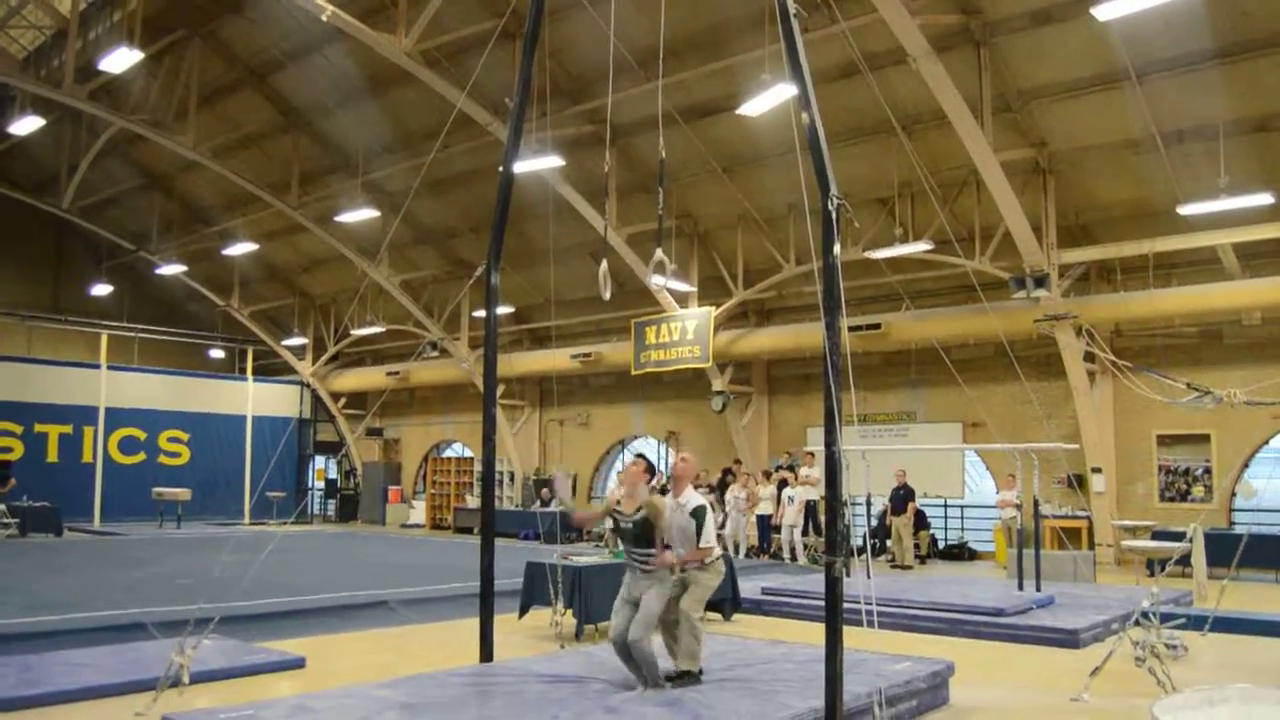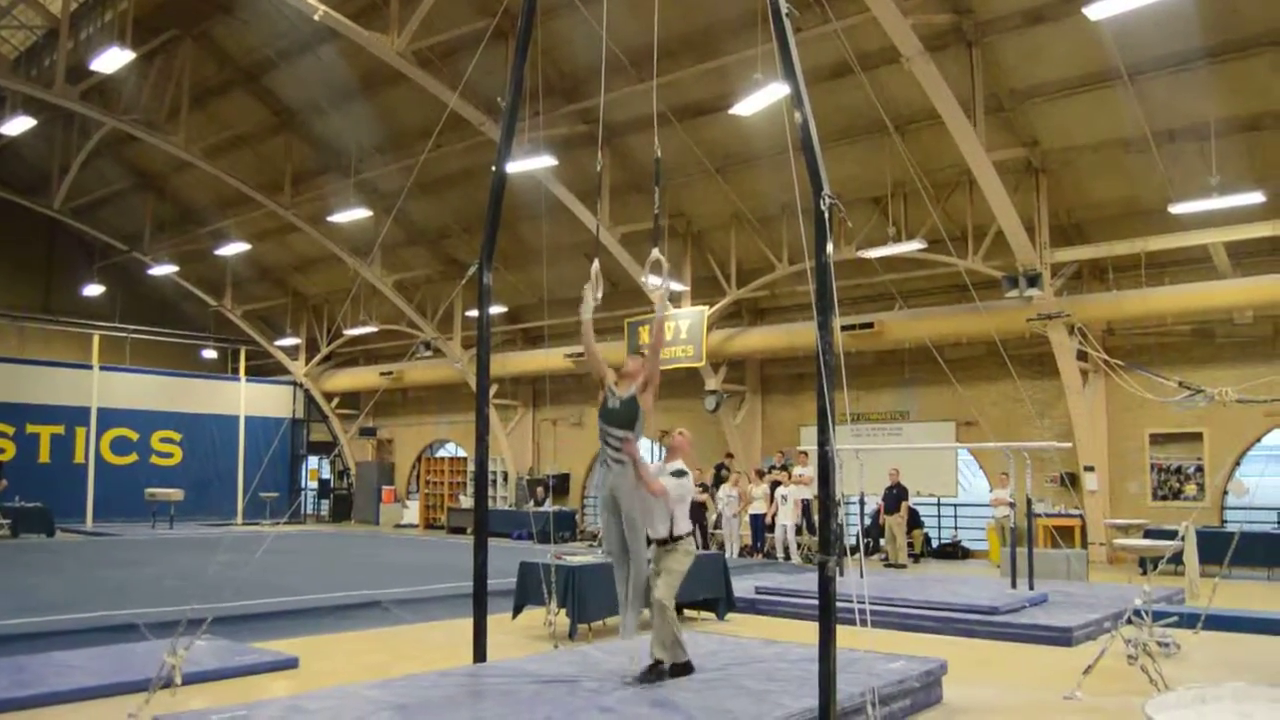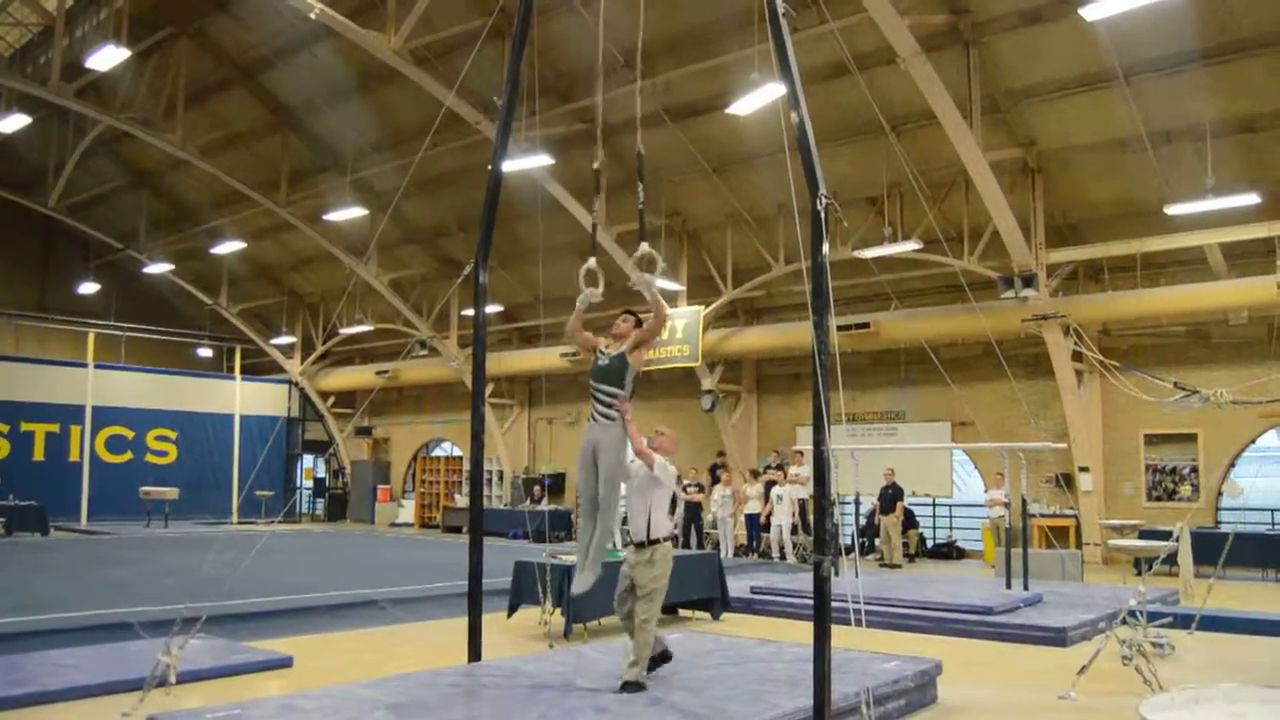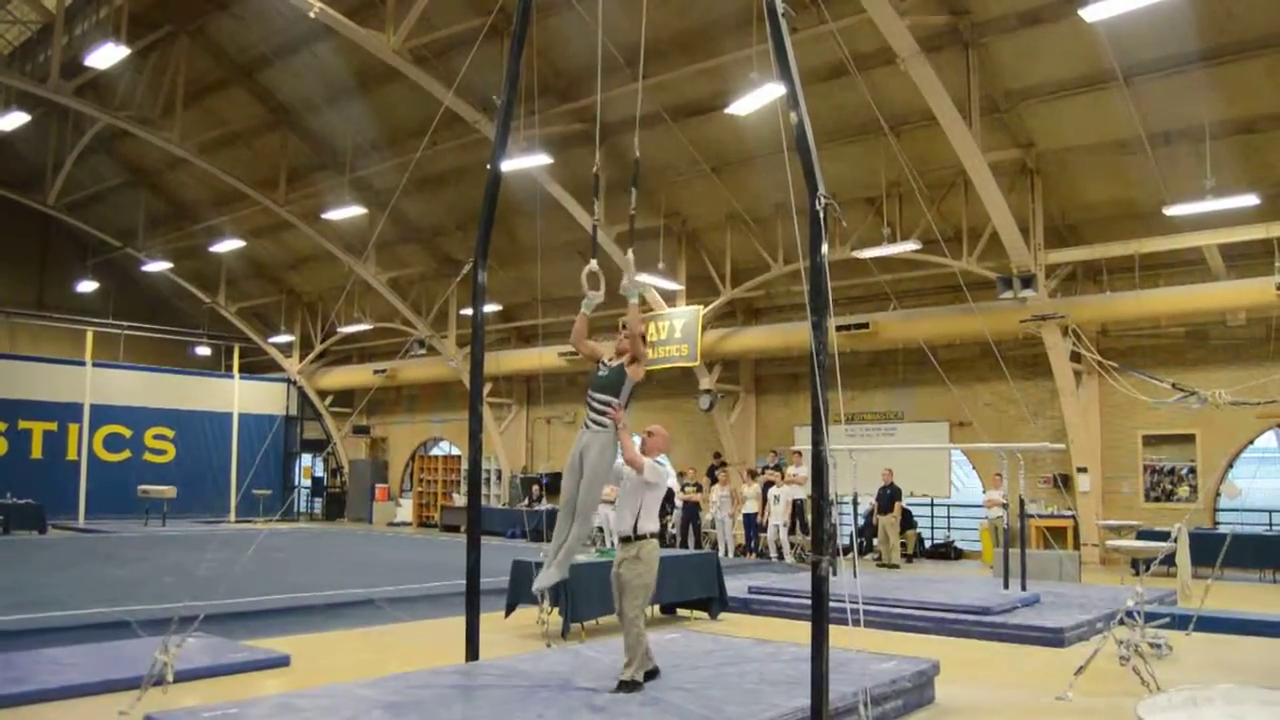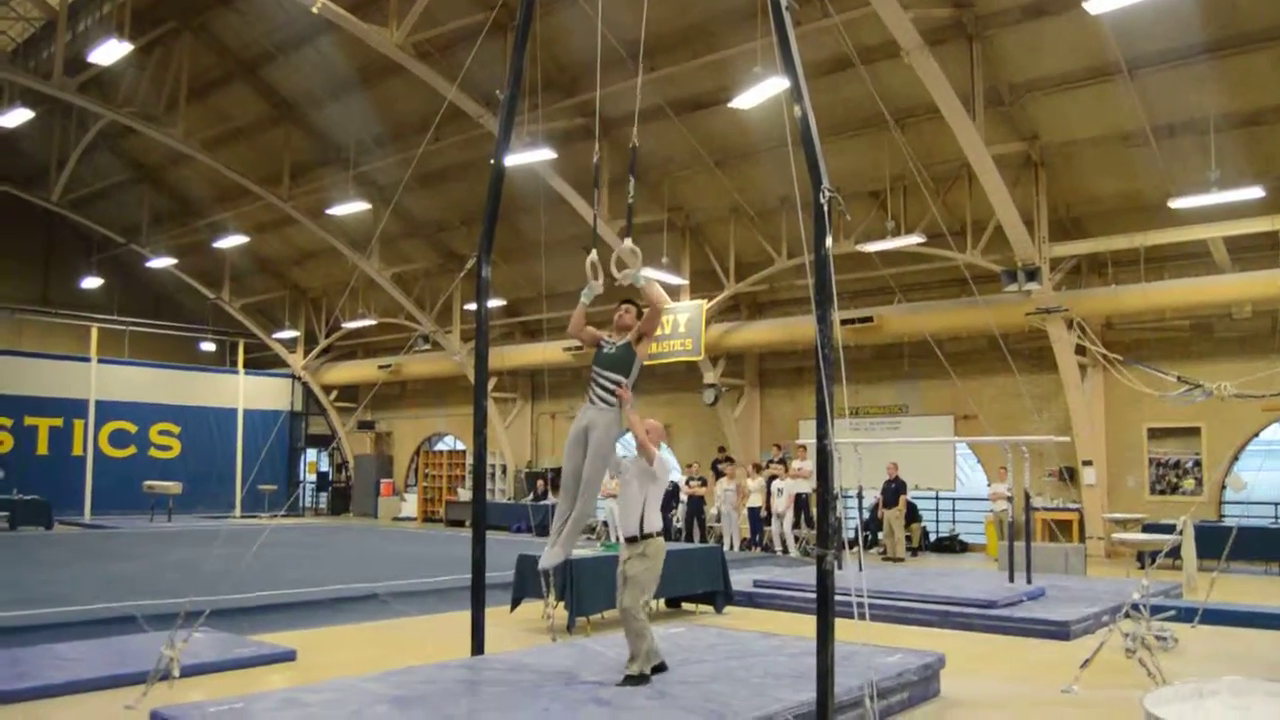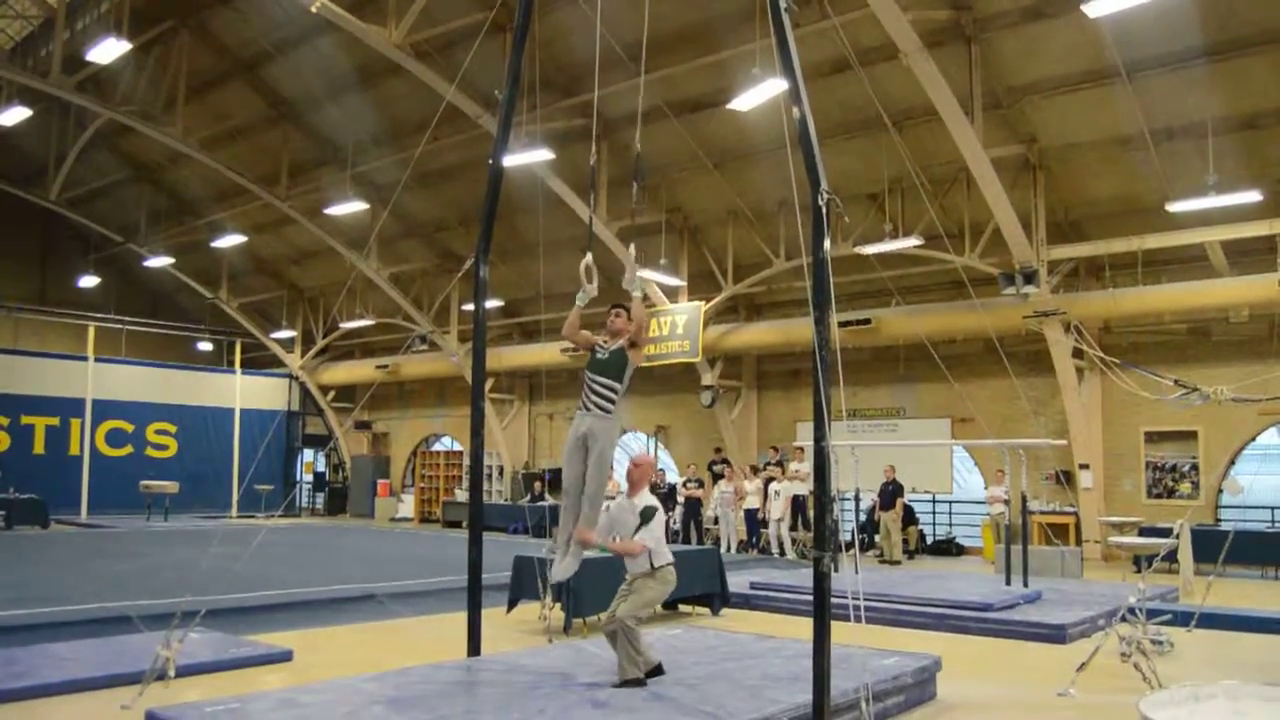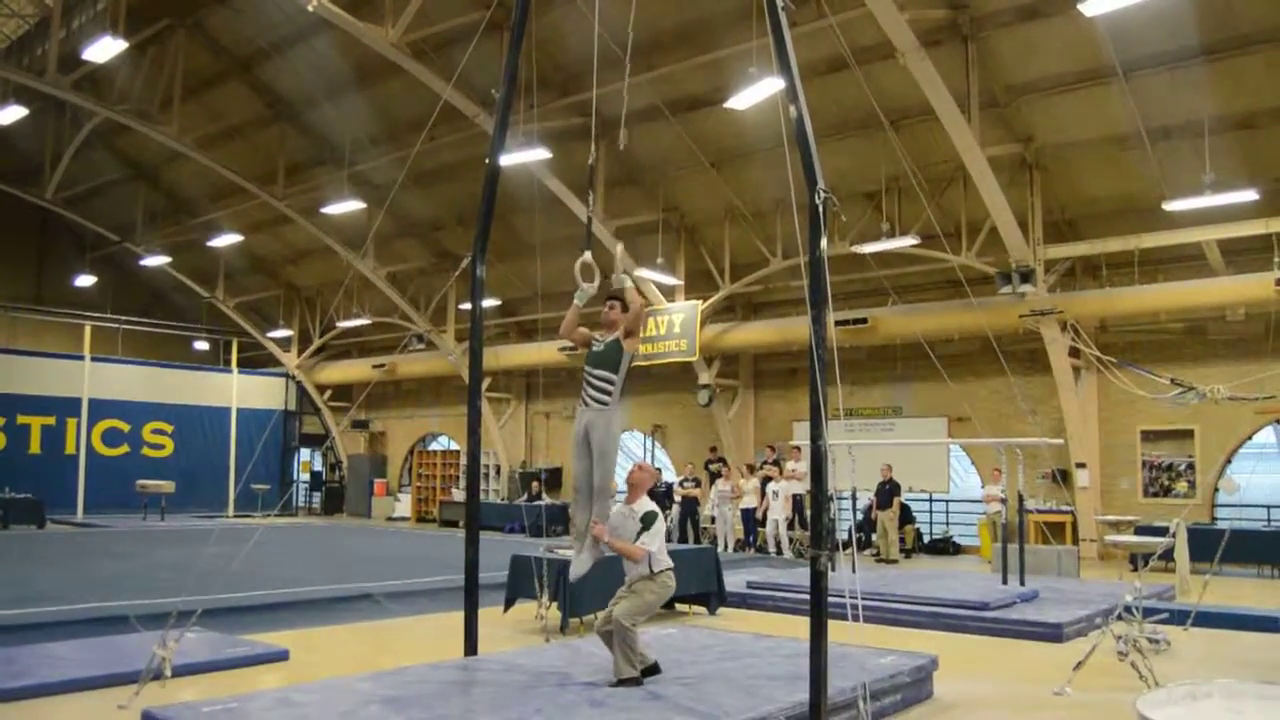
dt=0.3s
person 1, frame 1
left shoulder: (652, 505)
right shoulder: (614, 503)
left elbow: (662, 512)
right elbow: (584, 521)
left wrist: (644, 498)
left hip: (656, 584)
right hip: (631, 582)
left knee: (637, 639)
right knee: (617, 636)
left ankle: (655, 683)
right ankle: (645, 681)
person 1, frame 2
left shoulder: (644, 388)
right shoulder: (608, 383)
left elbow: (656, 348)
right elbow: (590, 348)
left wrist: (659, 312)
right wrist: (587, 313)
left hip: (627, 475)
right hip: (604, 475)
left knee: (635, 545)
right knee: (616, 548)
left ankle: (634, 607)
right ankle: (625, 607)
person 1, frame 3
left shoulder: (635, 347)
right shoulder: (599, 346)
left elbow: (659, 320)
right elbow: (571, 333)
left wrist: (649, 289)
right wrist: (583, 302)
left hip: (613, 431)
right hip: (591, 429)
left knee: (606, 502)
right knee: (586, 502)
left ankle: (592, 565)
right ankle: (581, 563)
person 1, frame 4
left shoulder: (635, 362)
right shoulder: (602, 357)
left elbow: (636, 332)
right elbow: (576, 340)
left wrist: (633, 297)
right wrist: (587, 306)
left hip: (604, 439)
right hip: (584, 436)
left knee: (585, 508)
right knee: (567, 505)
left ankle: (560, 565)
right ankle: (550, 562)
person 1, frame 5
left shoulder: (640, 338)
right shoulder: (601, 338)
left elbow: (657, 306)
right elbow: (573, 330)
left wrist: (640, 280)
right wrist: (587, 297)
left hip: (609, 417)
right hip: (585, 414)
left knee: (589, 484)
right knee: (569, 481)
left ankle: (565, 544)
right ankle: (554, 541)
person 1, frame 6
left shoulder: (632, 344)
right shoulder: (596, 343)
left elbow: (641, 325)
right elbow: (568, 333)
left wrist: (635, 290)
right wrist: (581, 301)
left hip: (605, 424)
right hip: (580, 420)
left knee: (592, 492)
right knee: (570, 489)
left ankle: (575, 552)
right ankle: (562, 550)
person 1, frame 7
left shoulder: (628, 334)
right shoulder: (593, 337)
left elbow: (639, 310)
right elbow: (566, 332)
left wrist: (625, 284)
right wrist: (579, 299)
left hip: (606, 416)
right hip: (583, 415)
left knee: (601, 485)
right knee: (582, 487)
left ankle: (593, 546)
right ankle: (580, 545)
person 2, frame 1
left shoulder: (698, 507)
right shoulder: (664, 505)
left elbow: (706, 550)
left wrist: (673, 560)
left hip: (709, 568)
right hip: (685, 568)
left knee: (688, 610)
right knee: (666, 614)
left ankle: (691, 669)
right ankle: (685, 666)
person 2, frame 2
left shoulder: (682, 475)
right shoulder: (653, 470)
left elbow: (656, 489)
left wrist: (635, 457)
left hip: (678, 547)
right hip: (658, 546)
left knee: (661, 598)
right knee: (659, 603)
left ankle: (659, 661)
right ankle: (680, 661)
person 2, frame 3
left shoulder: (666, 471)
right shoulder: (635, 469)
left elbow: (640, 450)
left wrist: (628, 418)
left hip: (656, 551)
right hip: (636, 549)
left knee: (644, 616)
right knee: (623, 606)
left ankle: (635, 676)
right ankle: (658, 649)
person 2, frame 4
left shoulder: (657, 472)
right shoulder: (628, 472)
left elbow: (630, 457)
left wrist: (621, 425)
left hip: (642, 548)
right hip: (624, 547)
left knee: (633, 614)
right knee: (625, 614)
left ankle: (633, 676)
right ankle: (646, 666)
person 2, frame 5
left shoulder: (657, 462)
right shoulder: (628, 465)
left elbow: (644, 443)
left wrist: (627, 406)
left hip: (647, 547)
right hip: (628, 546)
left knee: (634, 607)
right knee: (626, 608)
left ankle: (639, 669)
right ankle: (652, 660)
person 2, frame 6
left shoulder: (650, 509)
right shoulder: (618, 506)
left elbow: (635, 549)
right elbow: (598, 535)
left wrist: (597, 542)
left hip: (658, 575)
right hip: (635, 575)
left knee: (626, 617)
right knee: (610, 623)
left ankle: (633, 675)
right ankle: (649, 665)
person 2, frame 7
left shoulder: (650, 513)
right shoulder: (618, 512)
left elbow: (637, 554)
right elbow: (601, 541)
left wrist: (605, 539)
right wrist: (591, 534)
left hip: (657, 581)
right hip: (634, 580)
left knee: (622, 617)
right knee: (604, 624)
left ankle: (629, 674)
right ankle: (645, 664)
